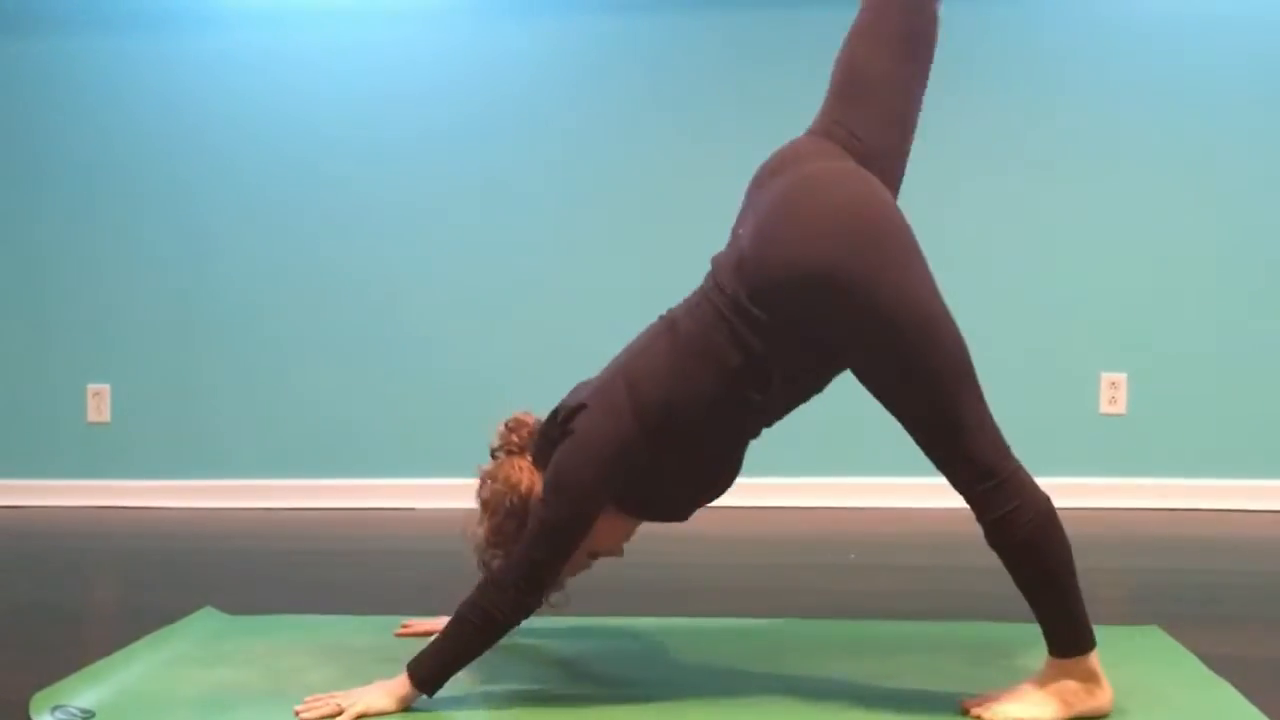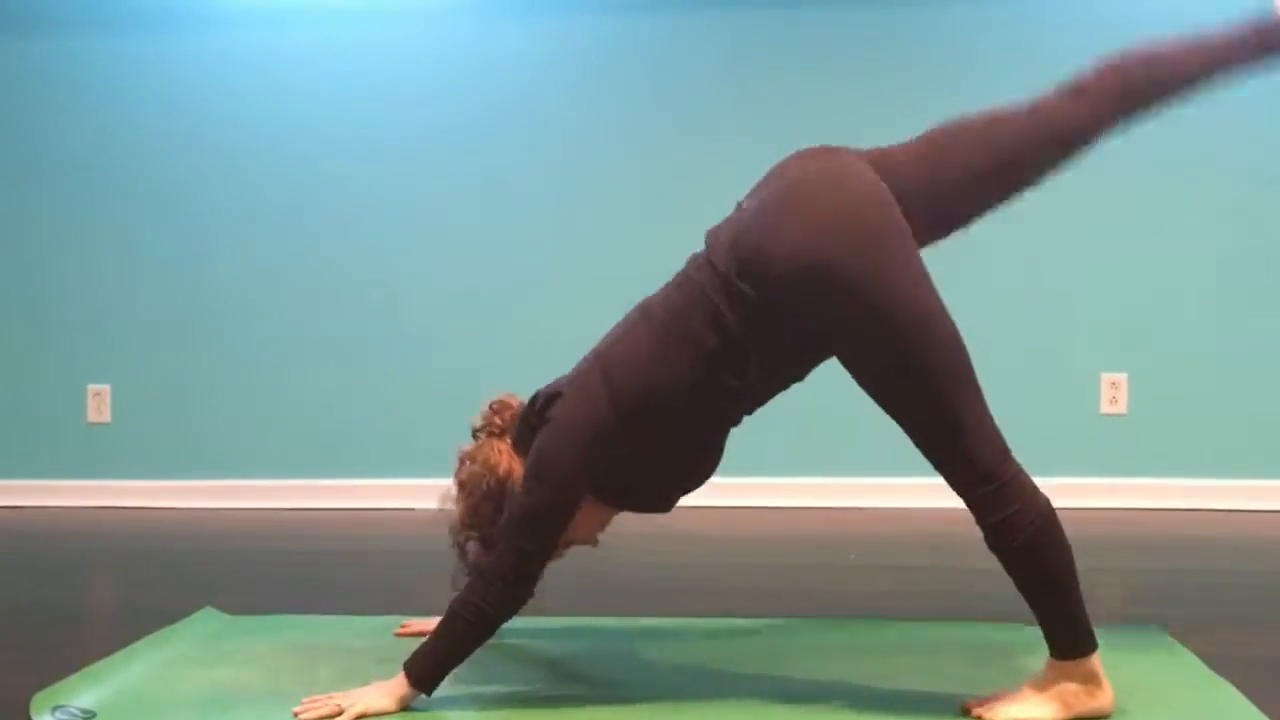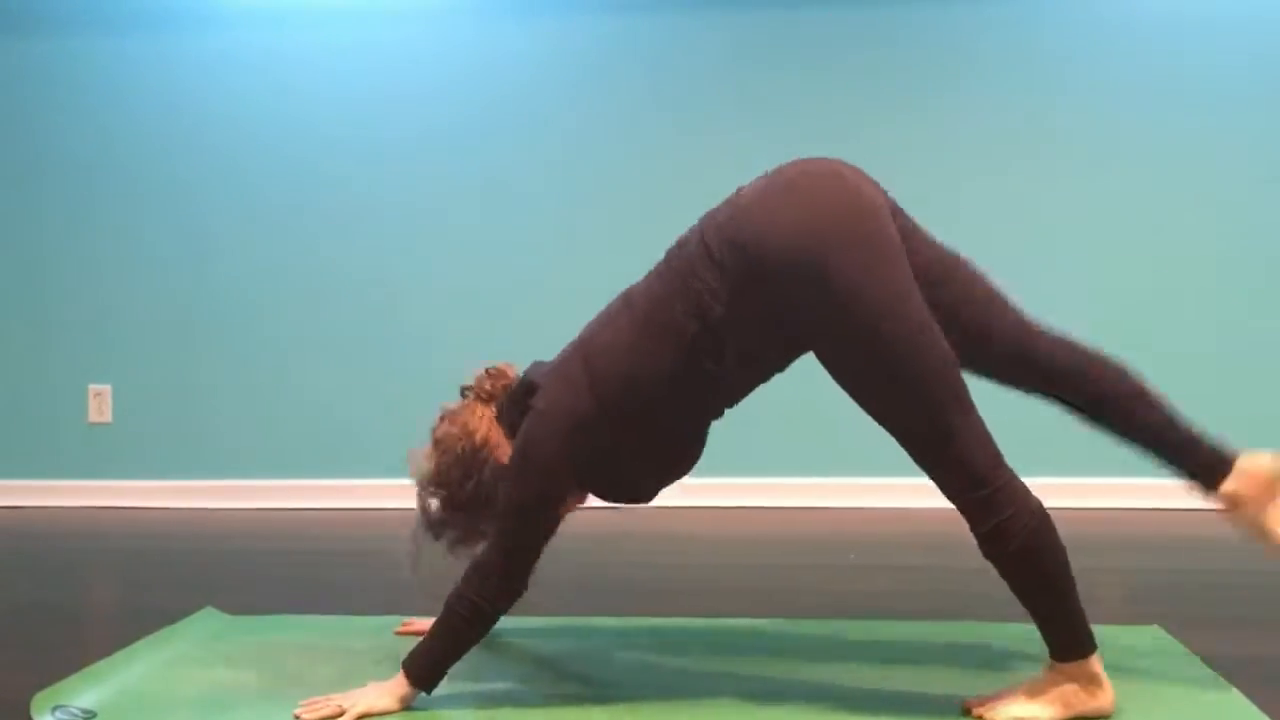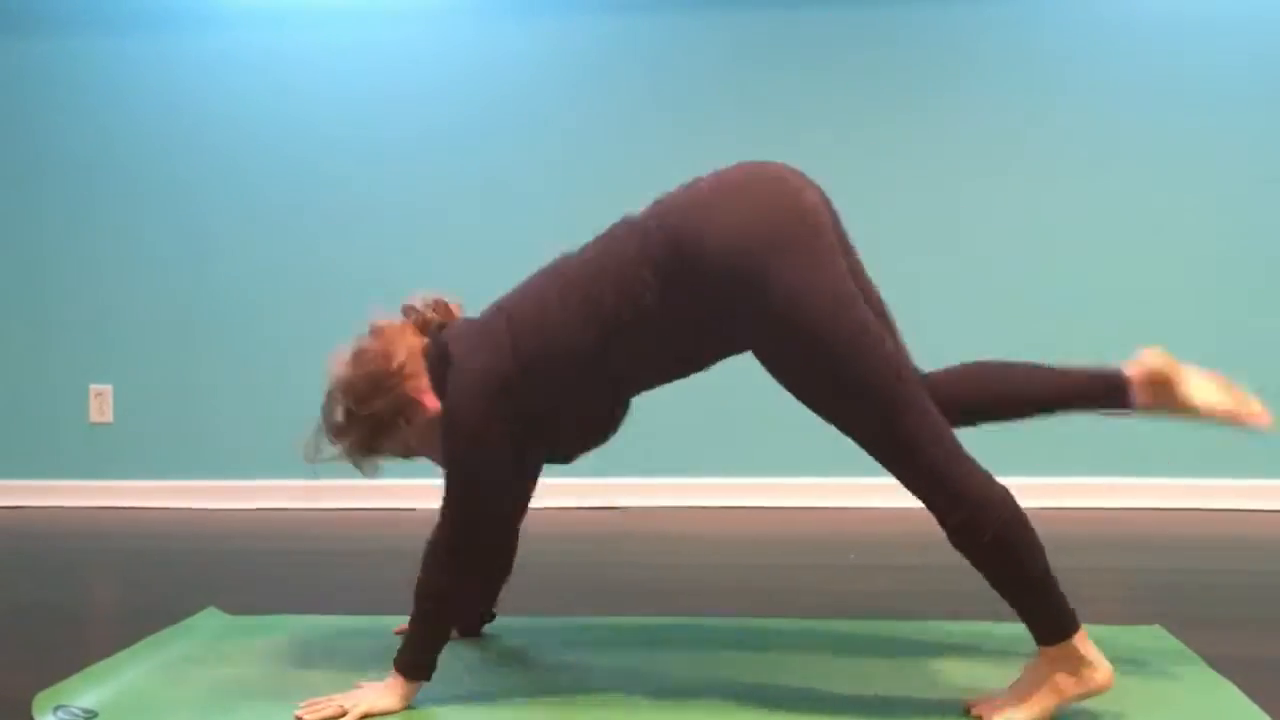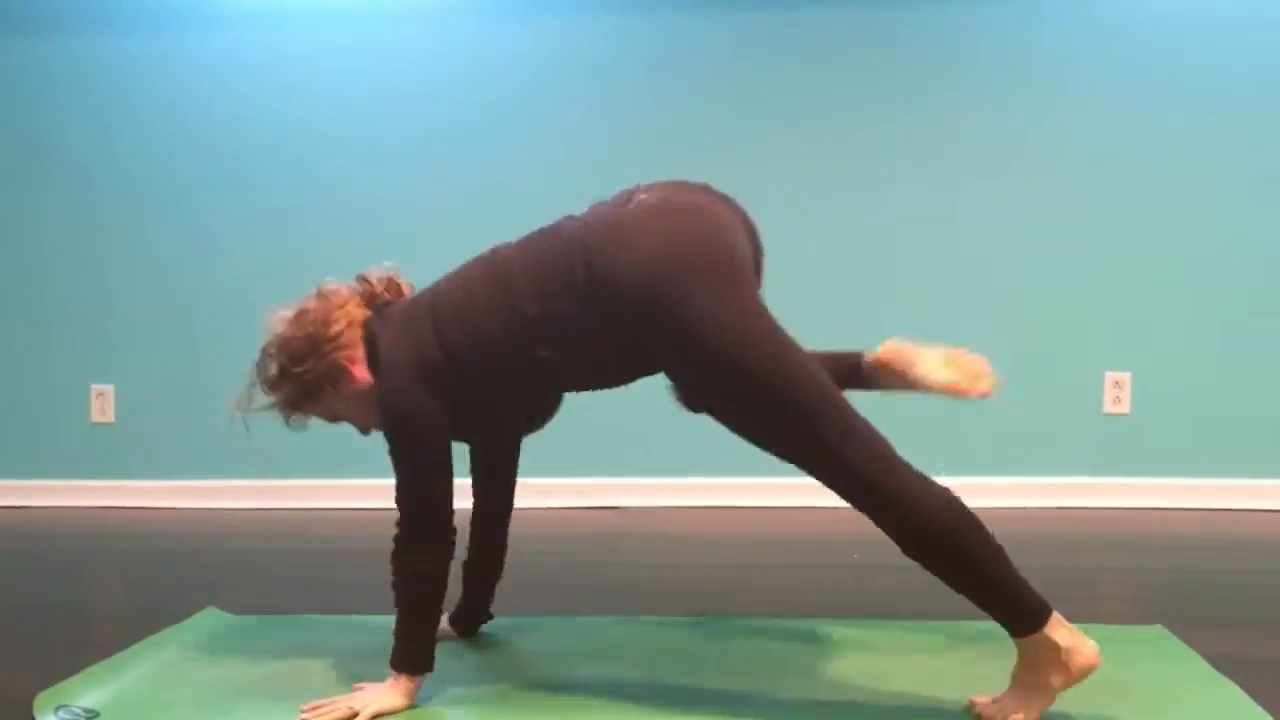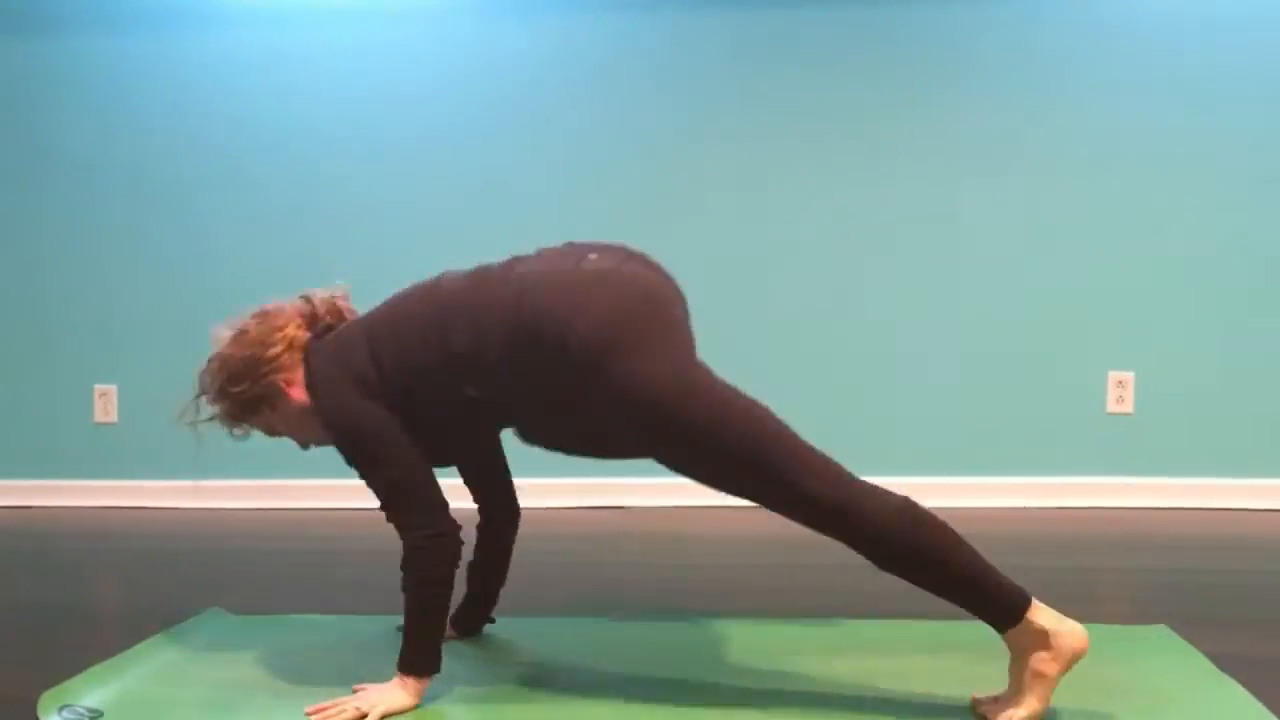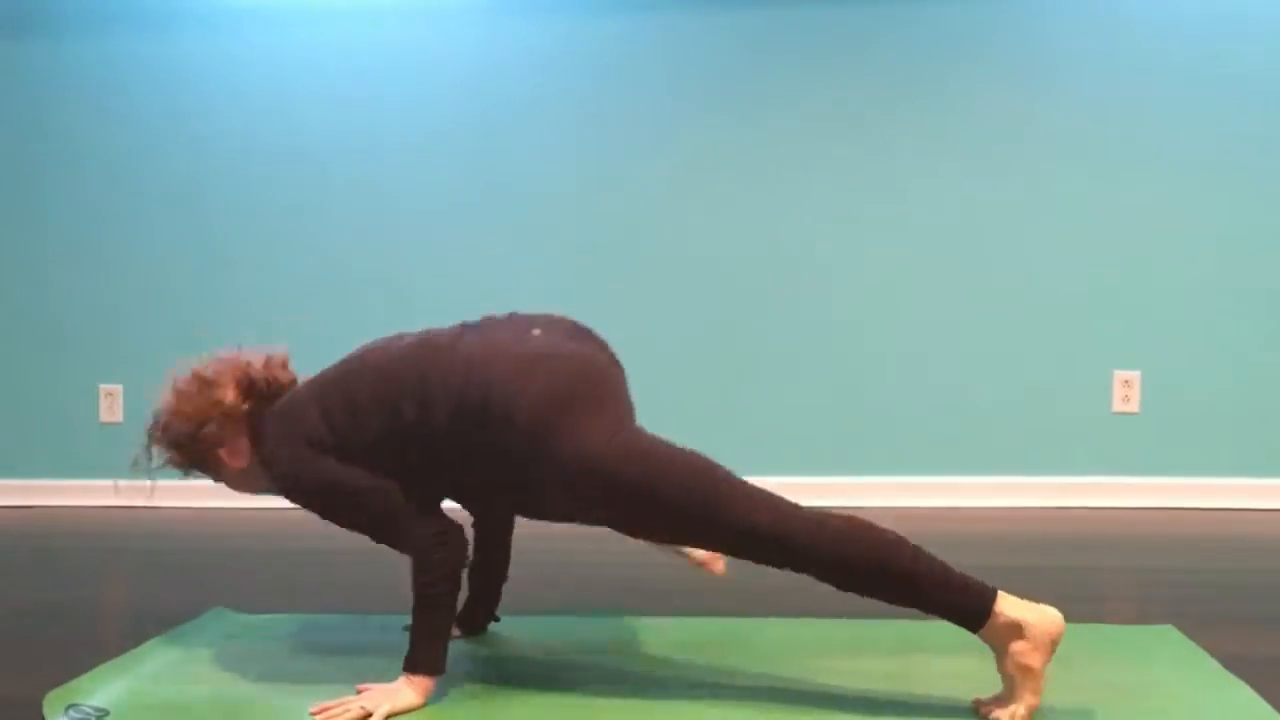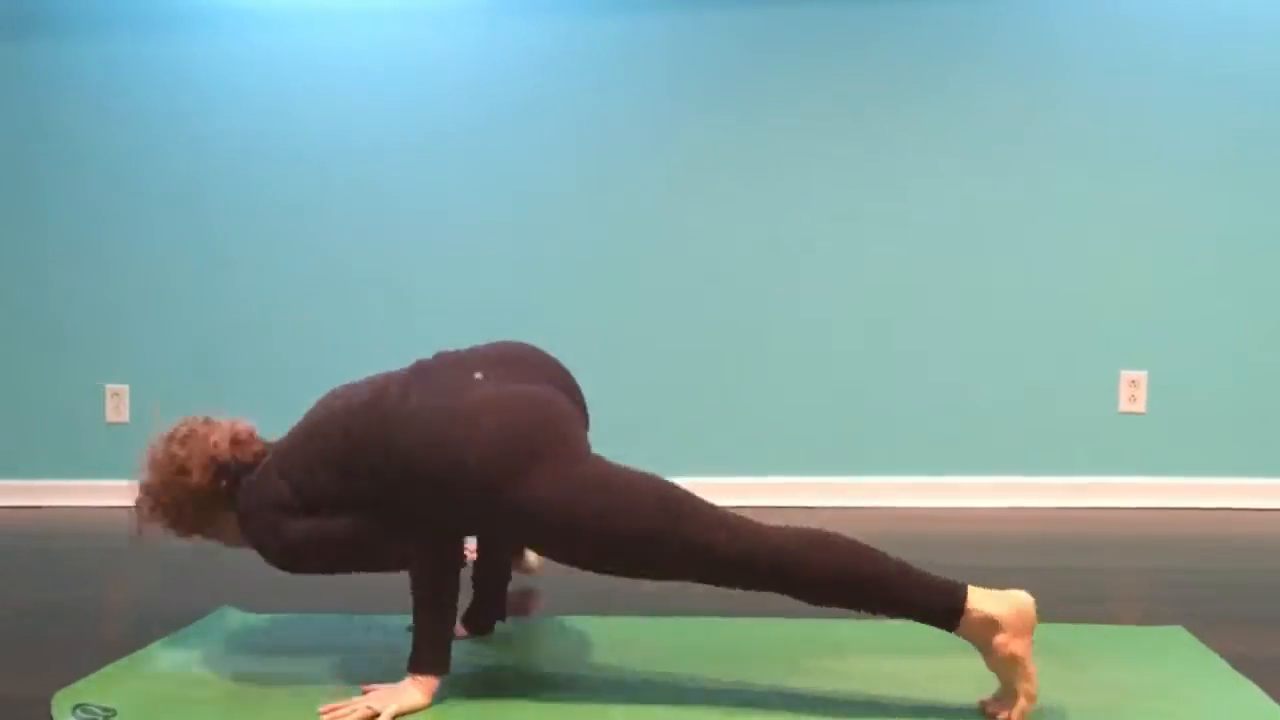
dt=0.1s
person 1, frame 1
left shoulder: (594, 457)
right shoulder: (589, 430)
left elbow: (518, 577)
right elbow: (517, 575)
right wrist: (449, 624)
left hip: (826, 260)
right hip: (813, 193)
left knee: (975, 462)
person 1, frame 2
left shoulder: (567, 443)
right shoulder: (566, 422)
left elbow: (506, 576)
right elbow: (509, 566)
right wrist: (461, 620)
left hip: (814, 249)
right hip: (821, 197)
left knee: (976, 465)
right knee: (1060, 120)
person 1, frame 3
left shoulder: (554, 430)
right shoulder: (556, 405)
left elbow: (503, 560)
right elbow: (509, 552)
right wrist: (454, 624)
left hip: (806, 246)
right hip: (820, 208)
left knee: (967, 460)
right knee: (1035, 354)
person 1, frame 4
left shoulder: (478, 380)
right shoulder: (487, 362)
left elbow: (464, 538)
right elbow: (489, 527)
right wrist: (457, 616)
left hip: (742, 251)
right hip: (764, 208)
left knee: (923, 457)
right knee: (920, 405)
right ankle: (1138, 379)
person 1, frame 5
left shoulder: (399, 375)
right shoulder: (426, 340)
left elbow: (424, 527)
right elbow: (495, 470)
right wrist: (467, 615)
left hip: (663, 266)
right hip: (686, 217)
left knee: (861, 467)
right knee: (707, 386)
left ankle: (1047, 646)
right ankle: (883, 364)
person 1, frame 6
left shoulder: (347, 394)
right shoulder: (378, 359)
left elbow: (431, 530)
right elbow: (494, 492)
right wrist: (470, 618)
left hip: (599, 333)
right hip: (617, 280)
left knee: (819, 491)
left ankle: (1036, 630)
person 1, frame 7
left shoulder: (293, 459)
right shoulder: (314, 416)
left elbow: (432, 532)
right elbow: (475, 496)
right wrist: (470, 614)
left hip: (538, 407)
right hip: (562, 349)
left knee: (775, 526)
left ankle: (1007, 620)
person 1, frame 8
left shoulder: (265, 518)
right shoulder: (296, 462)
left elbow: (420, 550)
right wrist: (480, 612)
left hip: (505, 451)
right hip: (523, 373)
left knee: (741, 547)
left ankle: (981, 610)
